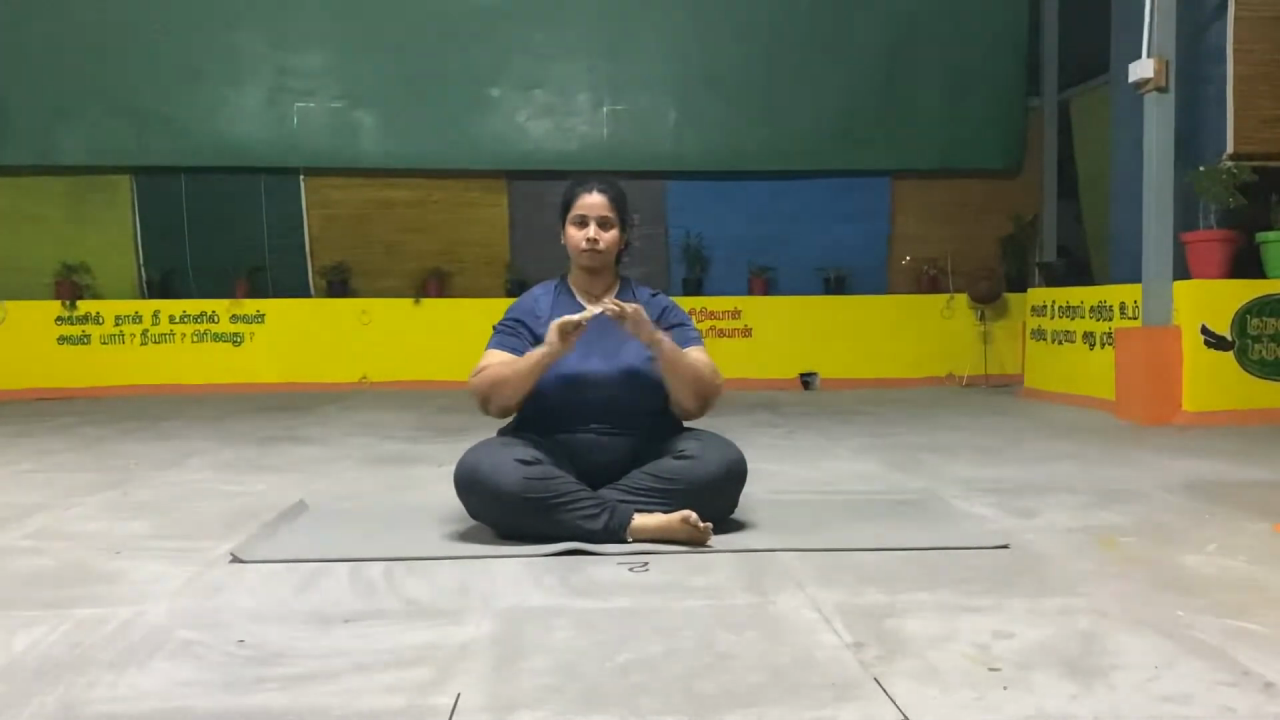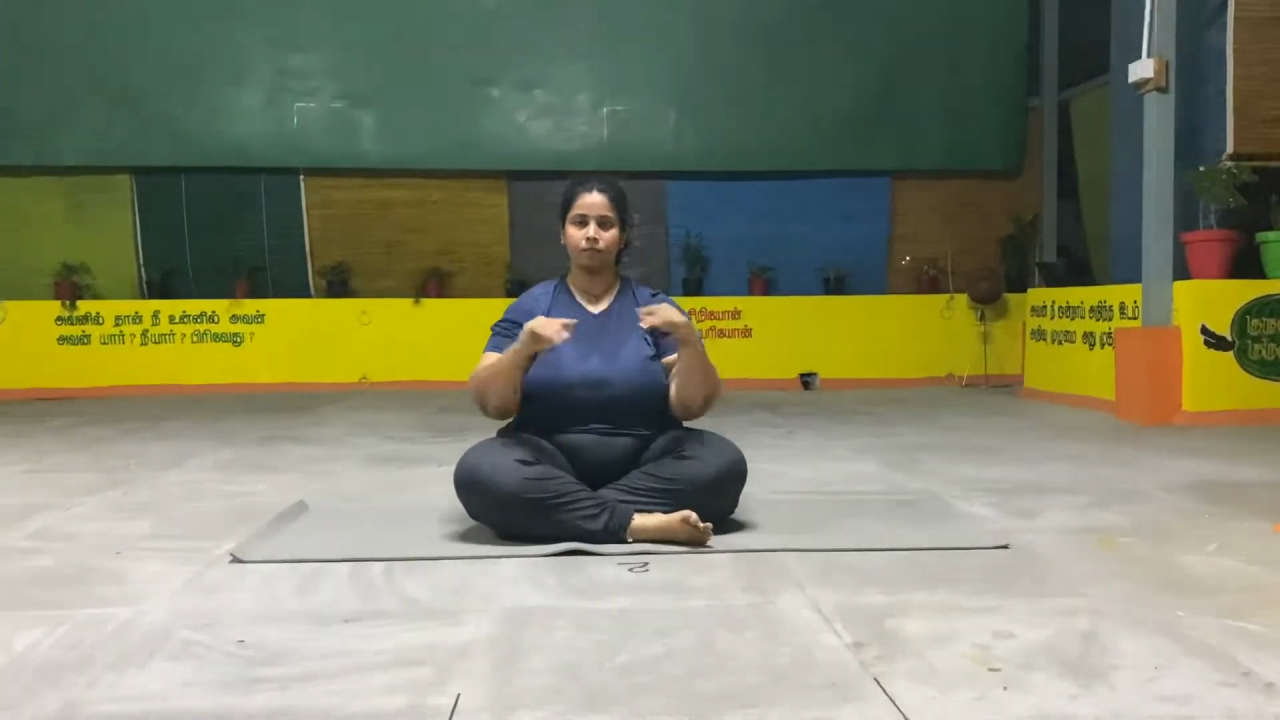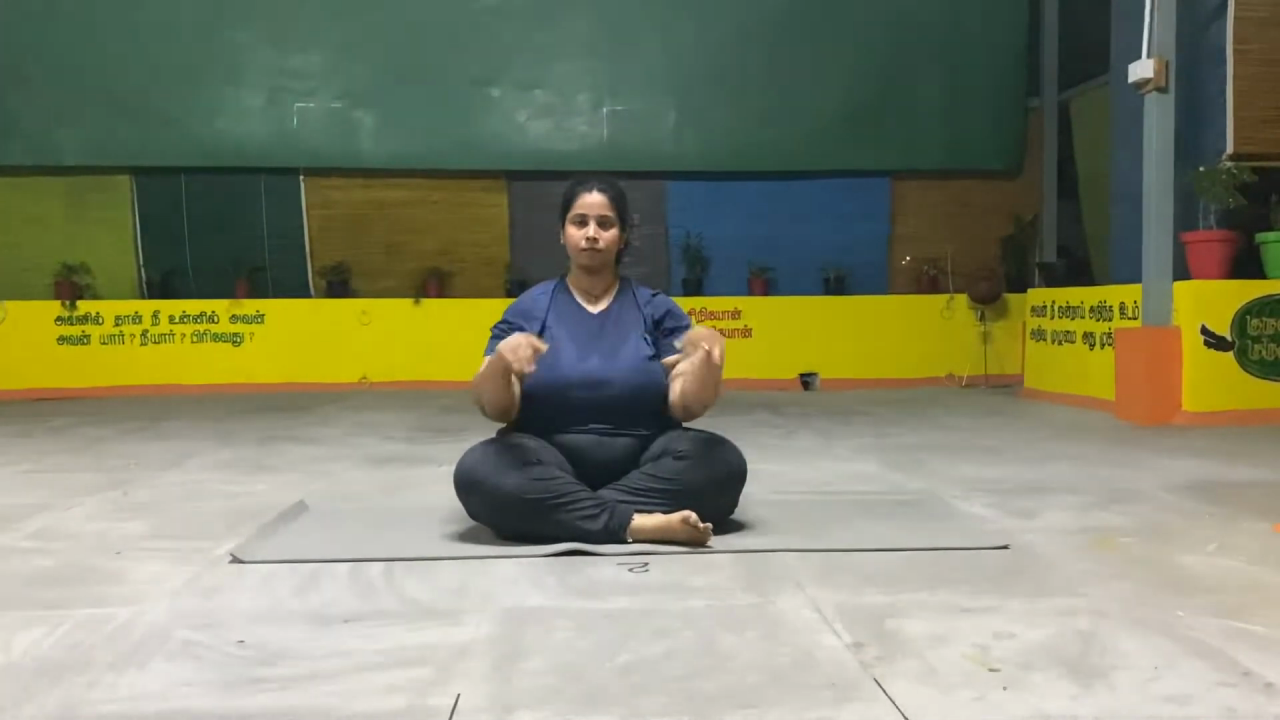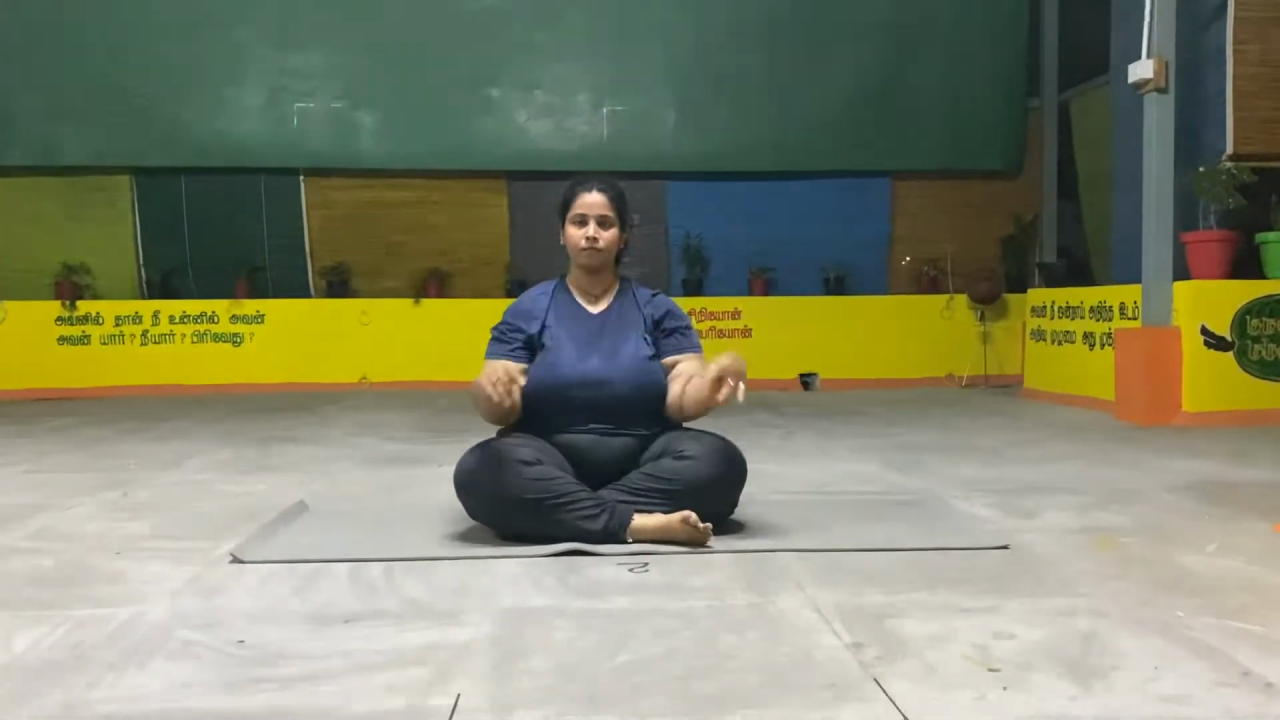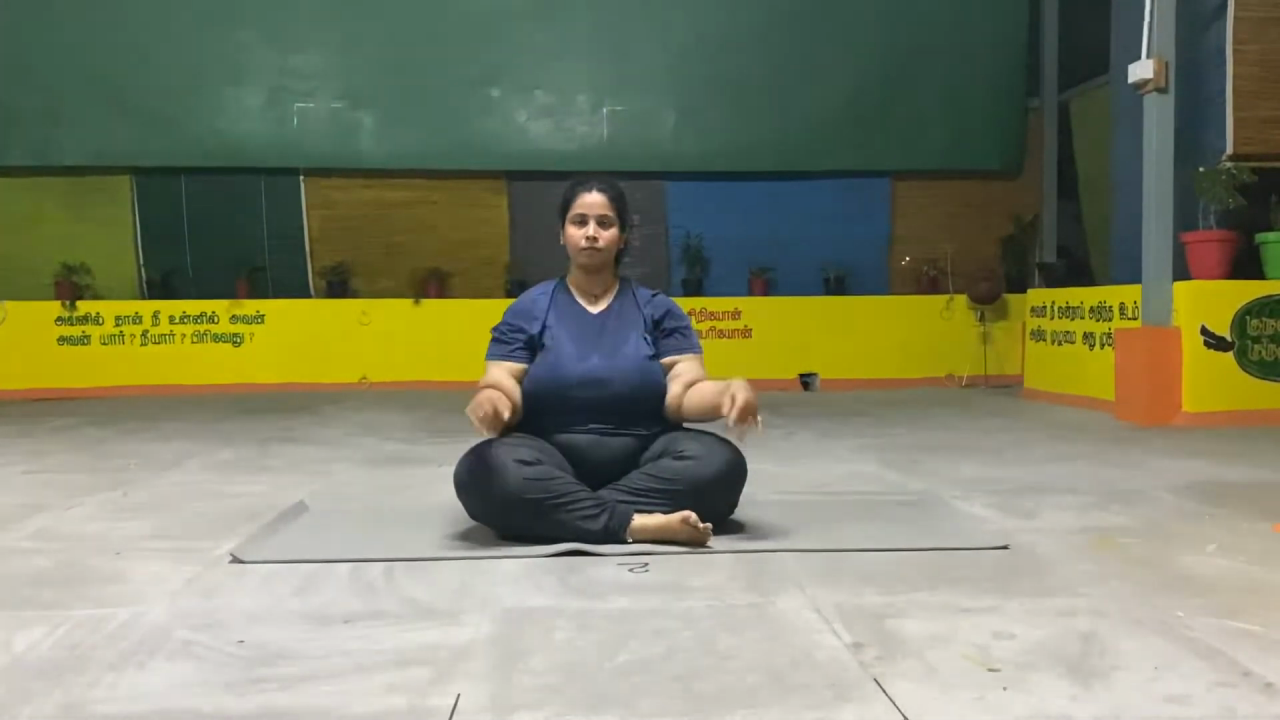
dt=0.1s
person 1, frame 1
left shoulder: (658, 307)
right shoulder: (532, 307)
left elbow: (695, 402)
right elbow: (489, 399)
left wrist: (657, 341)
right wrist: (548, 352)
left hip: (647, 463)
right hip: (549, 462)
left knee: (722, 463)
right knee: (481, 470)
left ankle: (562, 511)
right ankle: (641, 523)
person 1, frame 2
left shoulder: (657, 306)
right shoulder: (531, 307)
left elbow: (693, 404)
right elbow: (489, 402)
left wrist: (688, 342)
right wrist: (524, 348)
left hip: (648, 463)
right hip: (549, 463)
left knee: (722, 463)
right knee: (480, 471)
left ankle: (562, 511)
right ankle: (639, 523)
person 1, frame 3
left shoulder: (657, 309)
right shoulder: (530, 308)
left elbow: (685, 401)
right elbow: (498, 407)
left wrist: (706, 364)
right wrist: (499, 362)
left hip: (644, 463)
right hip: (549, 464)
left knee: (722, 464)
right knee: (478, 472)
left ankle: (562, 511)
right ankle: (640, 525)
person 1, frame 4
left shoulder: (657, 309)
right shoulder: (529, 308)
left elbow: (683, 403)
right elbow: (501, 413)
left wrist: (717, 377)
right wrist: (494, 383)
left hip: (644, 462)
right hip: (548, 463)
left knee: (722, 466)
right knee: (478, 473)
left ankle: (565, 511)
right ankle: (640, 524)
person 1, frame 5
left shoulder: (658, 309)
right shoulder: (529, 309)
left elbow: (684, 394)
right elbow: (501, 394)
left wrist: (726, 392)
right wrist: (486, 406)
left hip: (643, 462)
right hip: (552, 463)
left knee: (718, 464)
right knee: (482, 473)
left ankle: (562, 510)
right ankle: (639, 525)
